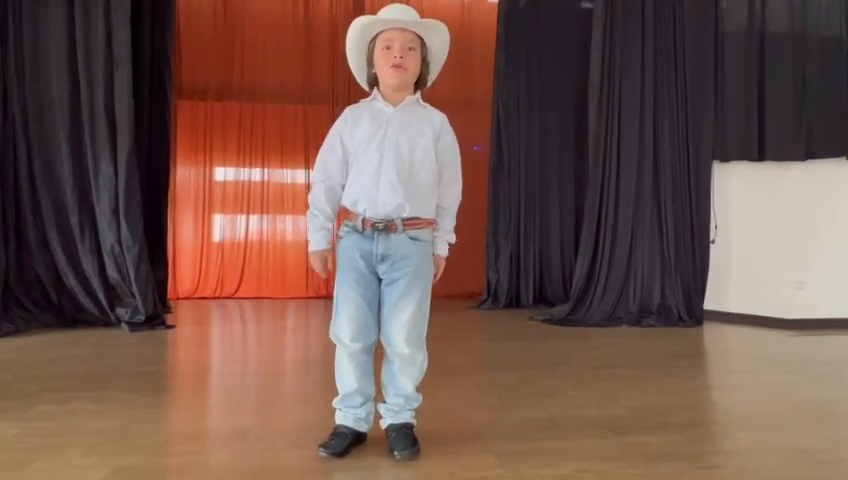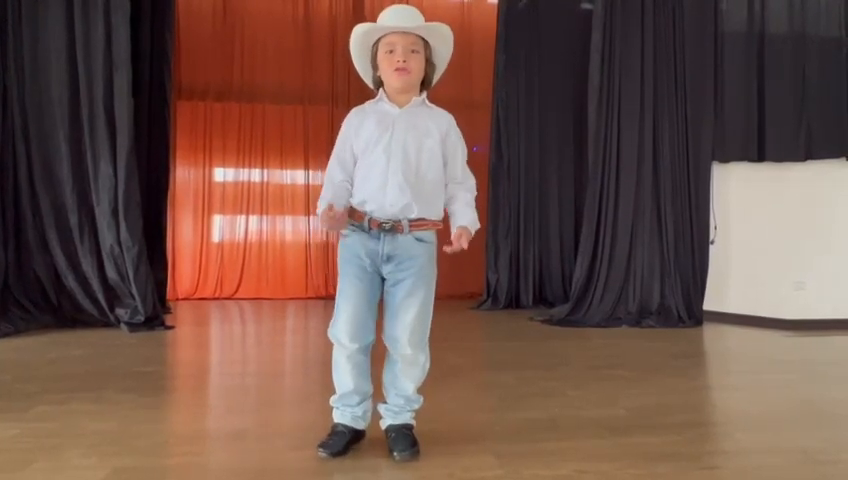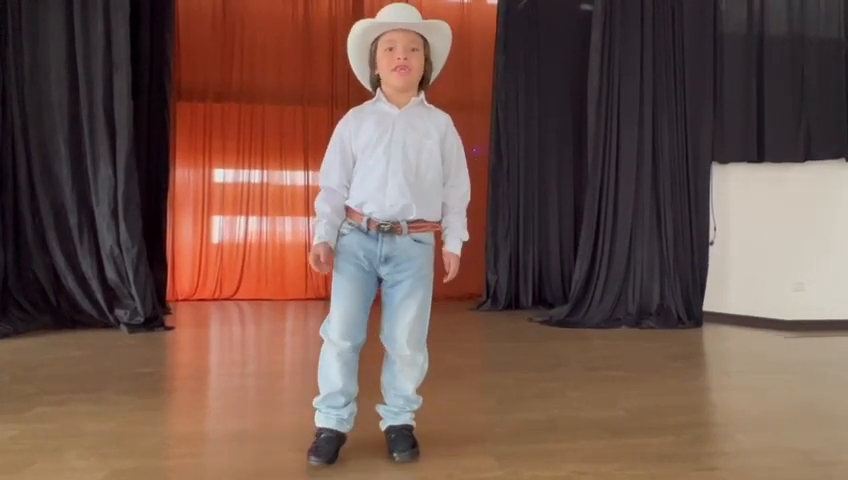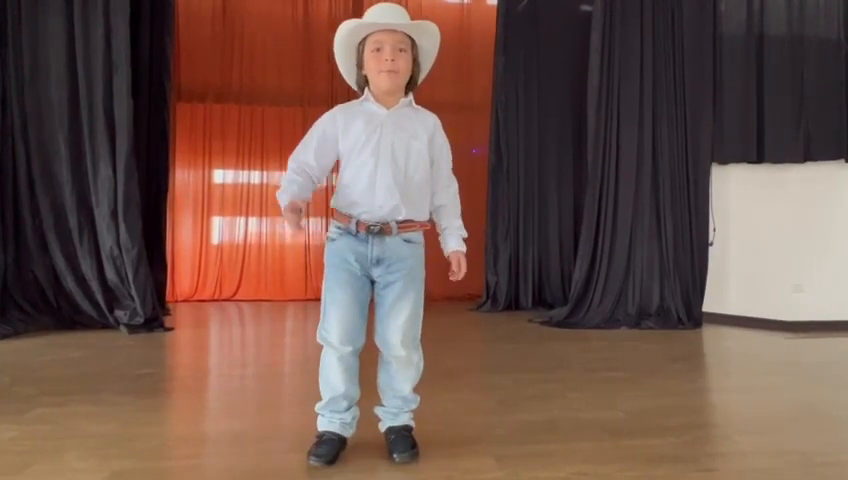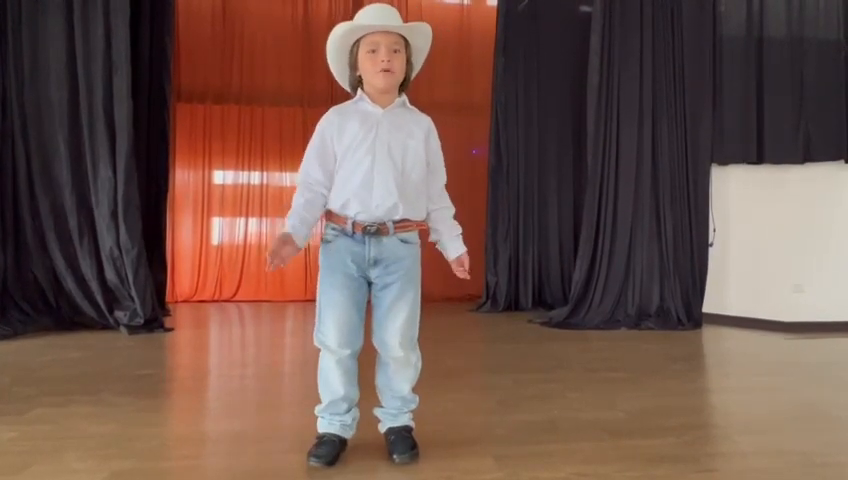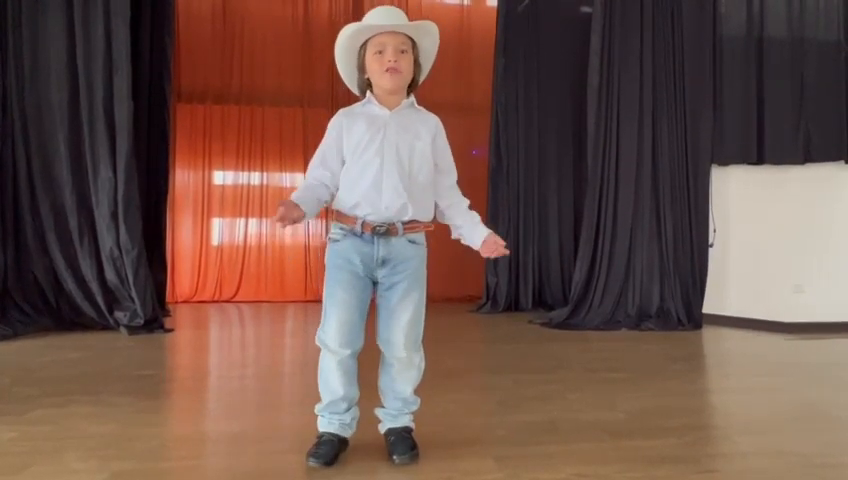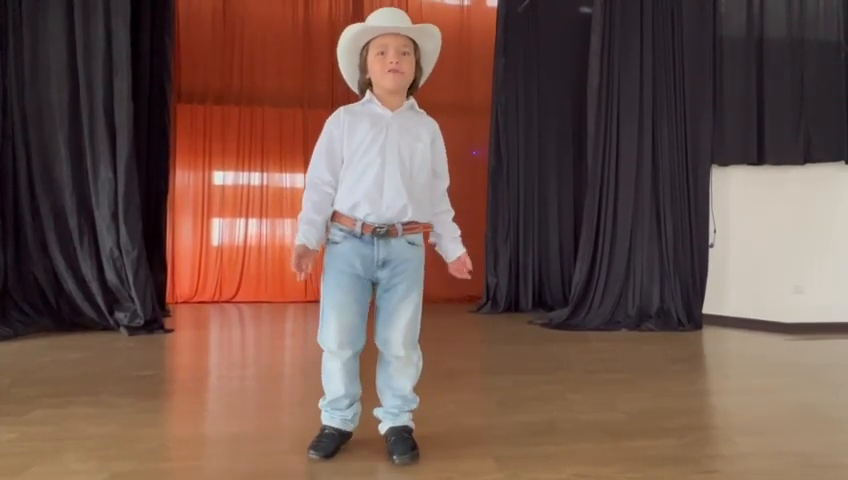
dt=0.3s
person 1, frame 1
left shoulder: (435, 123)
right shoulder: (352, 118)
left elbow: (448, 190)
right elbow: (327, 181)
left wrist: (441, 246)
right wrist: (319, 240)
left hip: (410, 243)
right hip: (356, 239)
left knee: (405, 340)
right knee: (351, 336)
left ankle: (399, 420)
right ankle: (351, 421)
person 1, frame 2
left shoulder: (441, 123)
right shoulder: (357, 120)
left elbow: (459, 183)
right elbow: (338, 180)
left wrist: (465, 223)
right wrist: (330, 210)
left hip: (415, 243)
right hip: (360, 239)
left knee: (408, 340)
right knee: (349, 335)
left ankle: (400, 421)
right ankle: (350, 420)
person 1, frame 3
left shoulder: (439, 123)
right shoulder: (355, 121)
left elbow: (456, 188)
right elbow: (333, 186)
left wrist: (453, 243)
right wrist: (323, 238)
left hip: (413, 245)
right hip: (357, 239)
left knee: (406, 342)
right knee: (341, 334)
left ankle: (399, 422)
right ankle: (332, 423)
person 1, frame 4
left shoulder: (427, 124)
right shoulder: (341, 118)
left elbow: (444, 190)
right elbow: (304, 167)
left wrist: (454, 242)
right wrist: (294, 198)
left hip: (404, 245)
right hip: (347, 241)
left knee: (401, 342)
right knee: (339, 338)
left ankle: (398, 423)
right ankle: (335, 425)
person 1, frame 5
left shoulder: (421, 125)
right shoulder: (336, 120)
left elbow: (435, 193)
right elbow: (313, 186)
left wrist: (453, 246)
right wrist: (293, 234)
left hip: (400, 246)
right hip: (342, 242)
left knee: (399, 343)
right knee: (336, 340)
left ankle: (397, 424)
right ankle: (335, 427)
person 1, frame 6
left shoulder: (429, 125)
right shoulder: (345, 122)
left elbow: (445, 191)
right elbow: (321, 181)
left wrist: (477, 233)
right wrist: (298, 205)
left hip: (406, 246)
right hip: (349, 241)
left knee: (402, 344)
right knee: (337, 339)
left ankle: (398, 424)
right ankle: (334, 427)
person 1, frame 7
left shoulder: (427, 128)
right shoulder: (343, 121)
left elbow: (437, 195)
right elbow: (321, 186)
left wrist: (453, 248)
right wrist: (307, 240)
left hip: (405, 248)
right hip: (348, 242)
left knee: (400, 343)
right knee: (339, 339)
left ankle: (397, 423)
right ankle: (338, 421)
